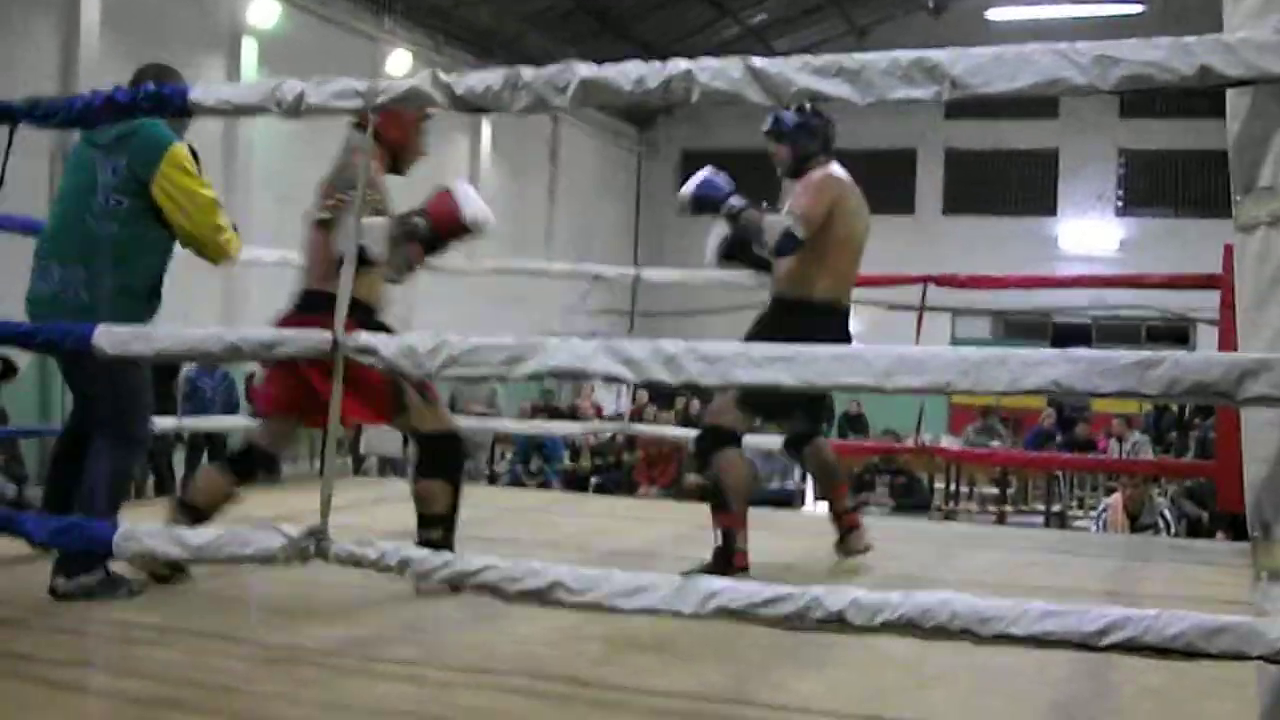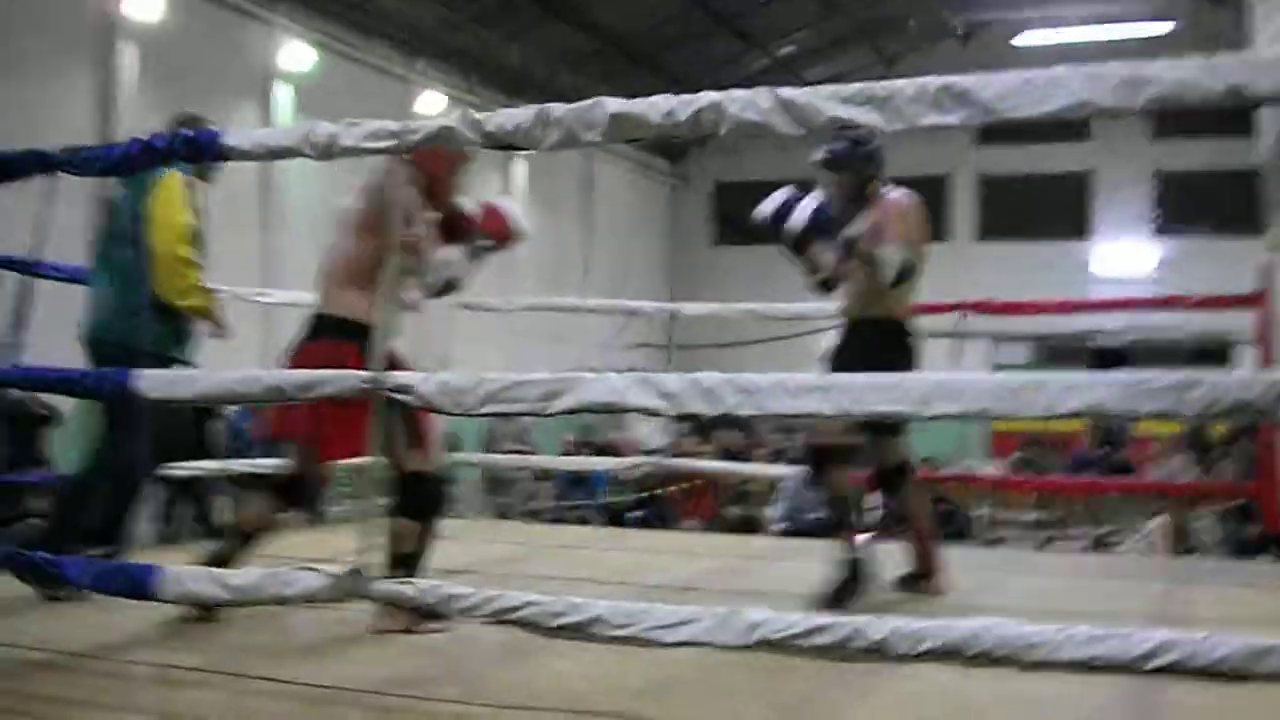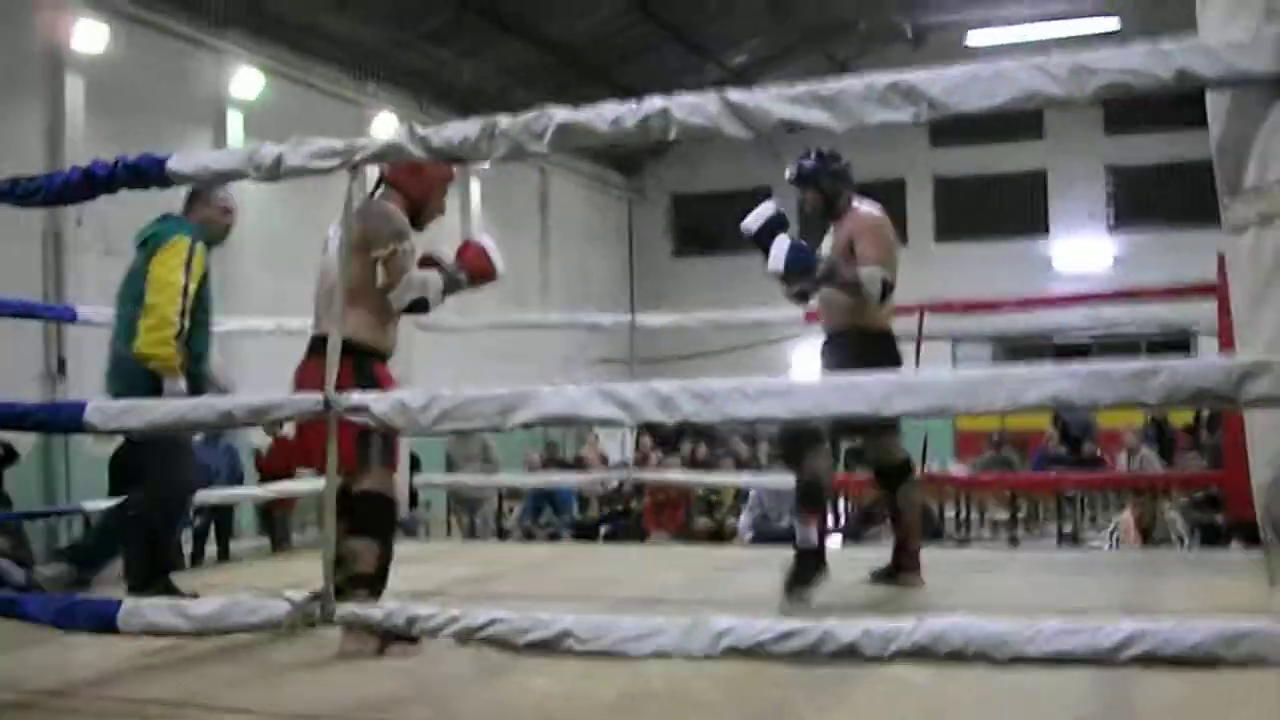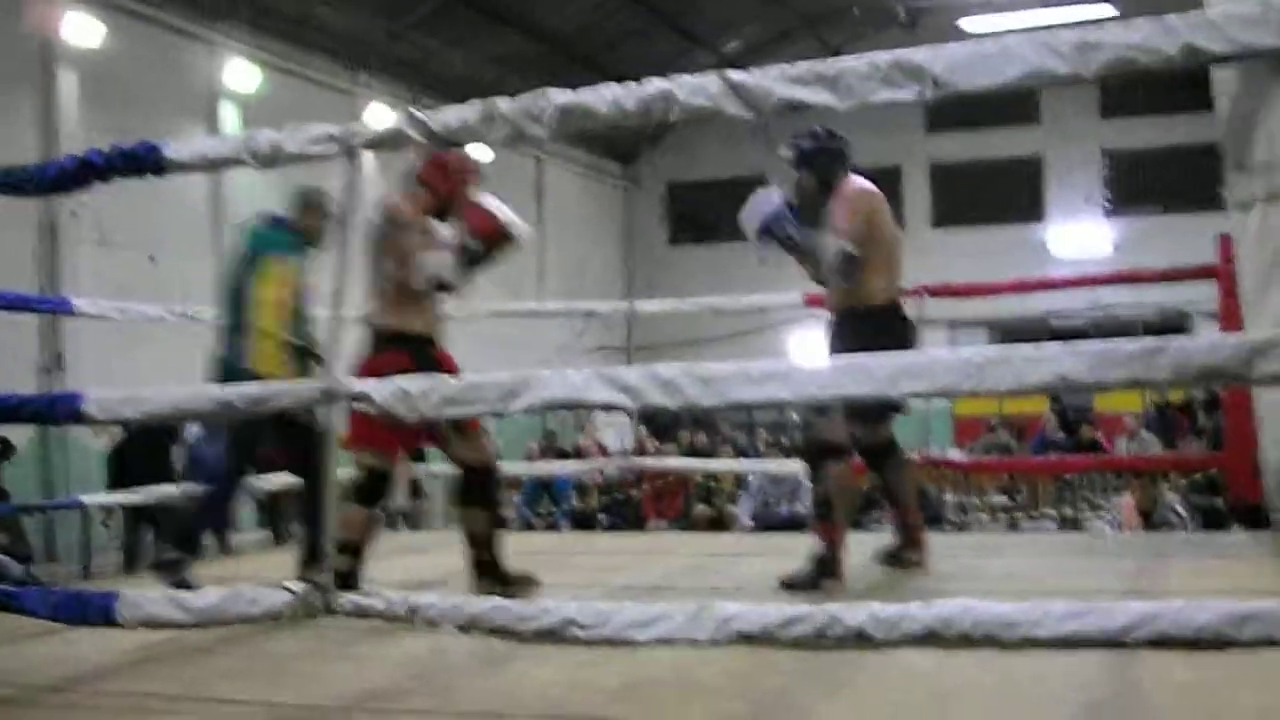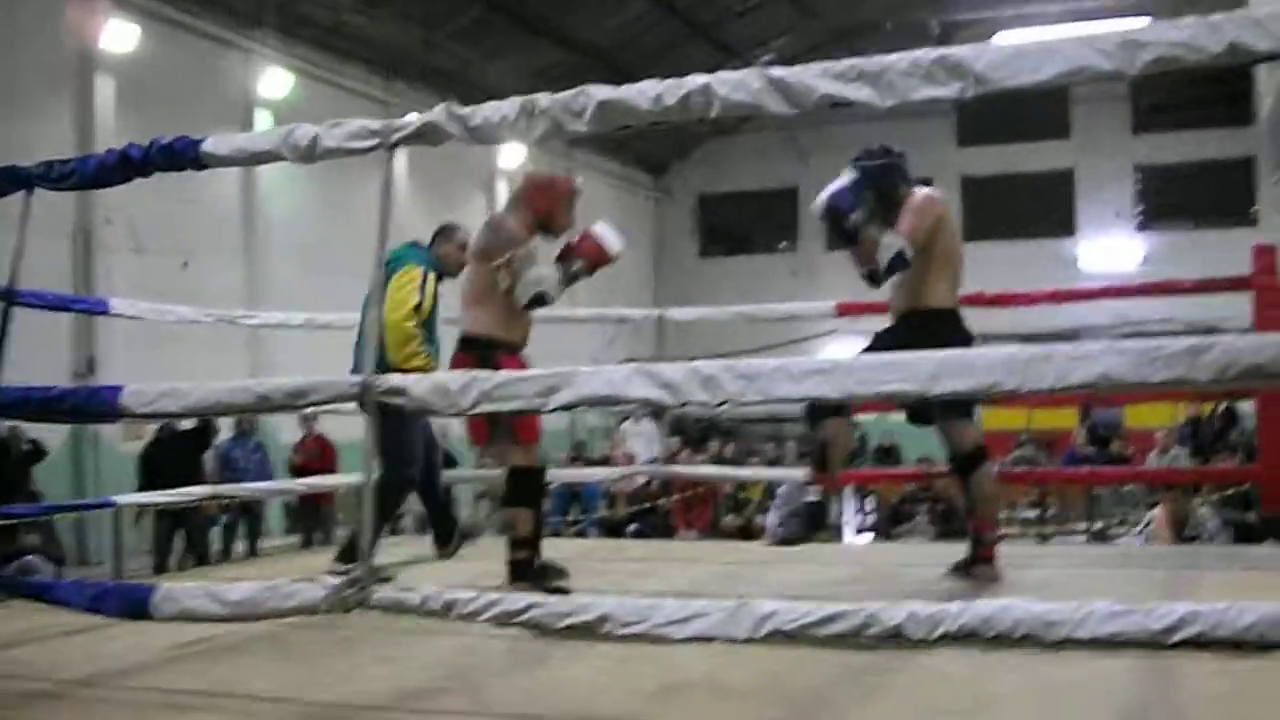
dt=0.4s
person 1, frame 1
left shoulder: (357, 169)
right shoulder: (359, 166)
left elbow: (385, 263)
right elbow: (351, 248)
left wrist: (432, 234)
right wrist: (423, 222)
left hip: (307, 322)
right hip: (341, 326)
left knee: (256, 451)
right knee: (439, 436)
person 1, frame 2
left shoulder: (371, 196)
right shoulder: (395, 194)
right elbow: (436, 277)
left wrist: (444, 236)
right wrist: (481, 243)
left hip: (320, 344)
right hip: (353, 351)
left knee: (299, 477)
right knee: (423, 473)
right ankle: (398, 601)
person 1, frame 3
left shoulder: (352, 221)
right shoulder: (383, 217)
right elbow: (409, 295)
left wrist: (434, 274)
right wrist: (460, 274)
left hip: (326, 363)
right hip: (353, 368)
left knee: (355, 487)
right knee: (375, 492)
left ankle: (342, 601)
right ankle: (364, 625)
person 1, frame 4
left shoulder: (417, 223)
right shoulder: (399, 214)
left elbow: (435, 275)
right elbow: (430, 278)
left wrist: (478, 247)
right wrist: (476, 243)
left hip: (391, 356)
right hip: (411, 357)
left knee: (373, 476)
right knee: (478, 463)
left ankle: (342, 582)
right ankle: (487, 573)
person 1, frame 5
left shoulder: (514, 236)
right shoulder: (503, 229)
left elbow: (518, 294)
right elbow: (532, 292)
left wrist: (566, 266)
right wrist: (580, 263)
left hip: (493, 358)
right hip: (489, 359)
left knee: (522, 457)
right knee: (526, 465)
left ankle: (527, 559)
right ankle: (522, 575)
person 2, frame 1
left shoulder: (822, 181)
right shoulder: (848, 191)
left elbow: (786, 240)
left wrist: (729, 205)
right wrist: (753, 257)
left hip: (795, 324)
right hip: (828, 330)
left knee: (719, 426)
right knee: (805, 432)
left ankle: (731, 557)
right ankle: (849, 527)
person 2, frame 2
left shoulder: (898, 204)
right shoulder: (865, 214)
left elbow: (897, 273)
right elbow: (827, 280)
left wrist: (841, 235)
right wrist: (798, 237)
left hip: (878, 340)
right hip: (869, 340)
left knee: (829, 445)
right knee: (891, 460)
left ankle: (855, 564)
right ankle: (925, 568)
person 2, frame 3
left shoulder: (866, 220)
right shoulder: (838, 230)
left elbow: (880, 288)
right elbow: (801, 292)
left wrist: (820, 266)
right wrist: (776, 248)
left hip: (864, 350)
right hip: (850, 351)
left knee: (805, 429)
right knee: (889, 459)
left ankle: (812, 548)
right ankle: (906, 563)
person 2, frame 4
left shoulder: (855, 194)
right shoulder: (849, 200)
left elbow: (841, 263)
right elbow: (827, 272)
left wrist: (787, 231)
right wrist: (787, 233)
left hip: (870, 328)
right hip: (874, 328)
left knee: (827, 434)
right knee: (874, 434)
left ankle: (829, 561)
right ankle: (911, 541)
person 2, frame 5
left shoulder: (924, 202)
right shoulder: (913, 211)
left elbow: (894, 259)
right elbow: (875, 273)
left wrist: (856, 219)
right wrist: (849, 233)
left hip: (923, 330)
right hip: (944, 334)
right knee: (967, 446)
right ankle: (984, 555)
person 3, frame 1
left shoulder: (92, 142)
right shoulder: (162, 147)
right elbow: (208, 232)
right wrist: (230, 241)
left hip: (54, 301)
right hip: (103, 312)
left knee: (91, 417)
right knee: (123, 435)
right ankle: (80, 565)
person 3, frame 2
left shoulder: (136, 186)
right shoulder: (172, 181)
right elbow: (173, 256)
left wrist: (192, 306)
right wrist: (205, 307)
left hip: (123, 333)
right hip: (137, 335)
left knee: (127, 448)
right knee: (123, 452)
left ankle: (102, 540)
right ankle: (50, 553)
person 3, frame 3
left shoulder: (160, 245)
right shoulder: (182, 244)
right elbow: (161, 309)
left wrist: (204, 377)
right wrist: (172, 372)
left hip: (139, 384)
right hip: (156, 385)
left knee: (169, 482)
right knee: (171, 487)
left ankle: (149, 579)
right ankle: (74, 565)
person 3, frame 4
left shoulder: (265, 247)
right shoulder: (285, 258)
right elbow: (273, 327)
left wrist: (308, 352)
right wrist: (290, 383)
left hip: (240, 376)
right hip: (270, 382)
left knee: (234, 472)
right knee: (312, 468)
left ankle: (182, 551)
right ankle: (314, 561)
person 3, frame 5
left shoulder: (416, 269)
right shoulder: (418, 270)
right elbow: (398, 322)
right wrist: (427, 370)
left knee: (428, 456)
right knee: (402, 470)
left ankle: (447, 535)
right ankle: (352, 556)
